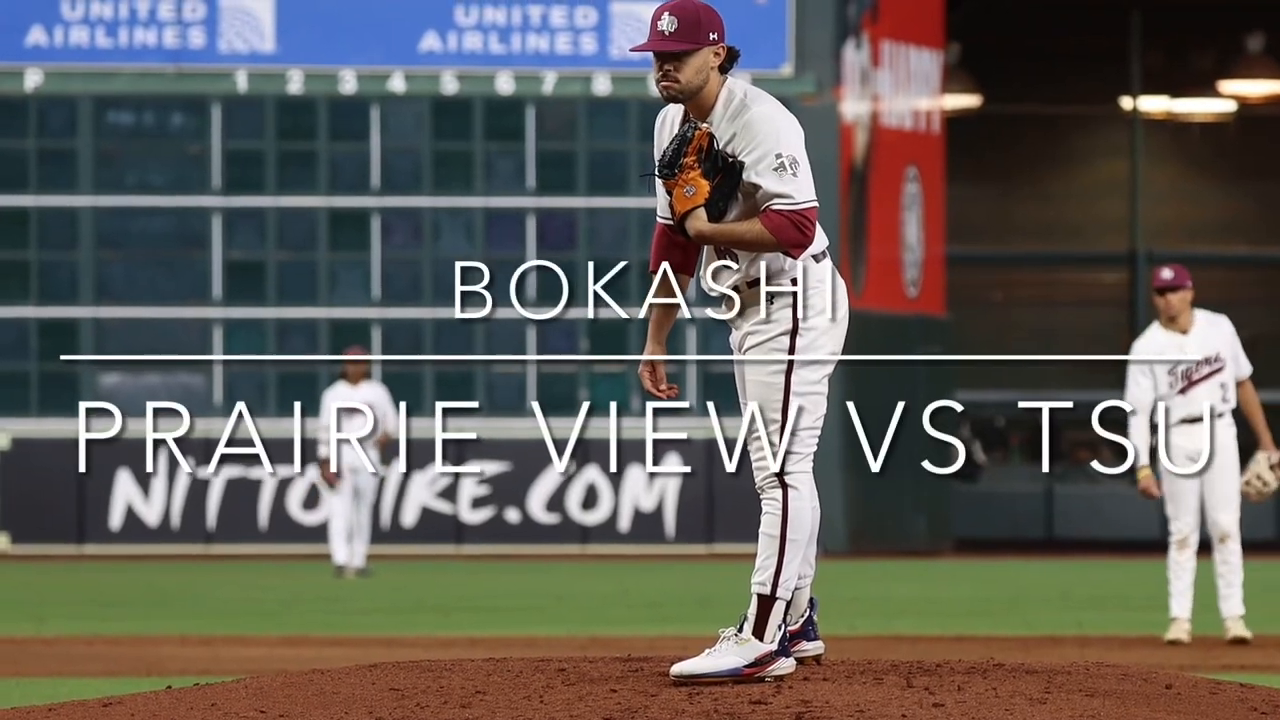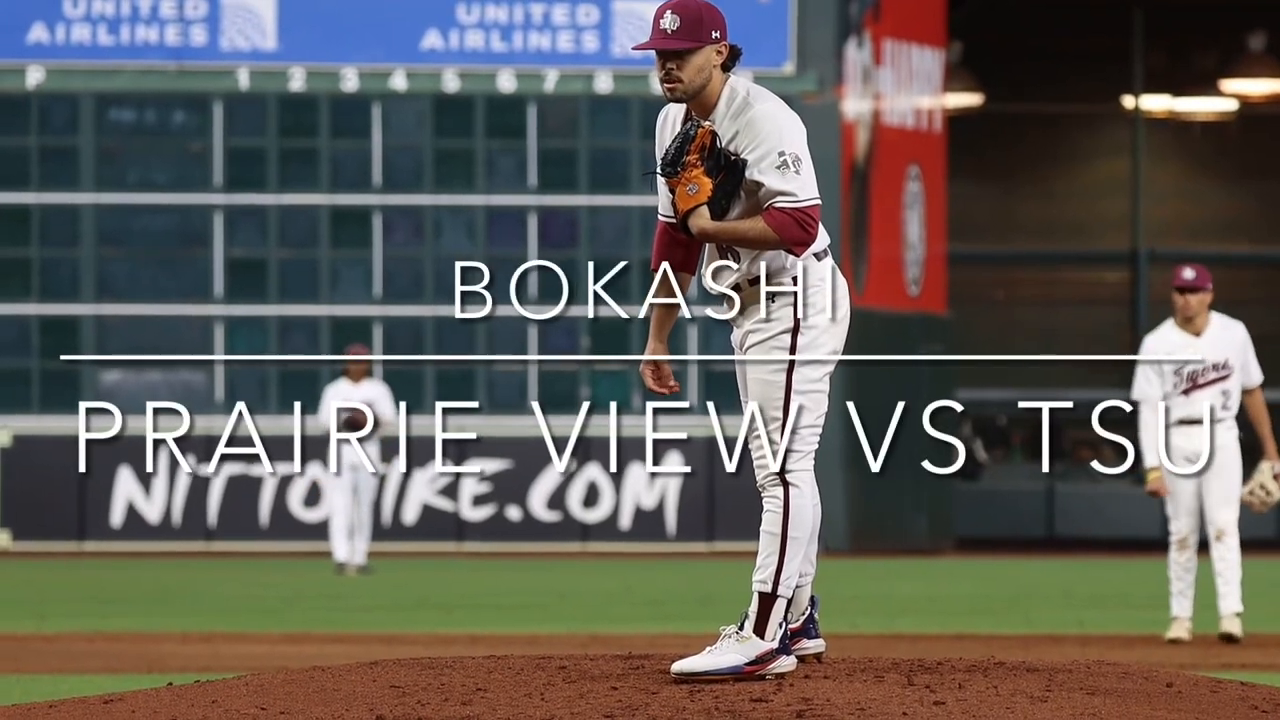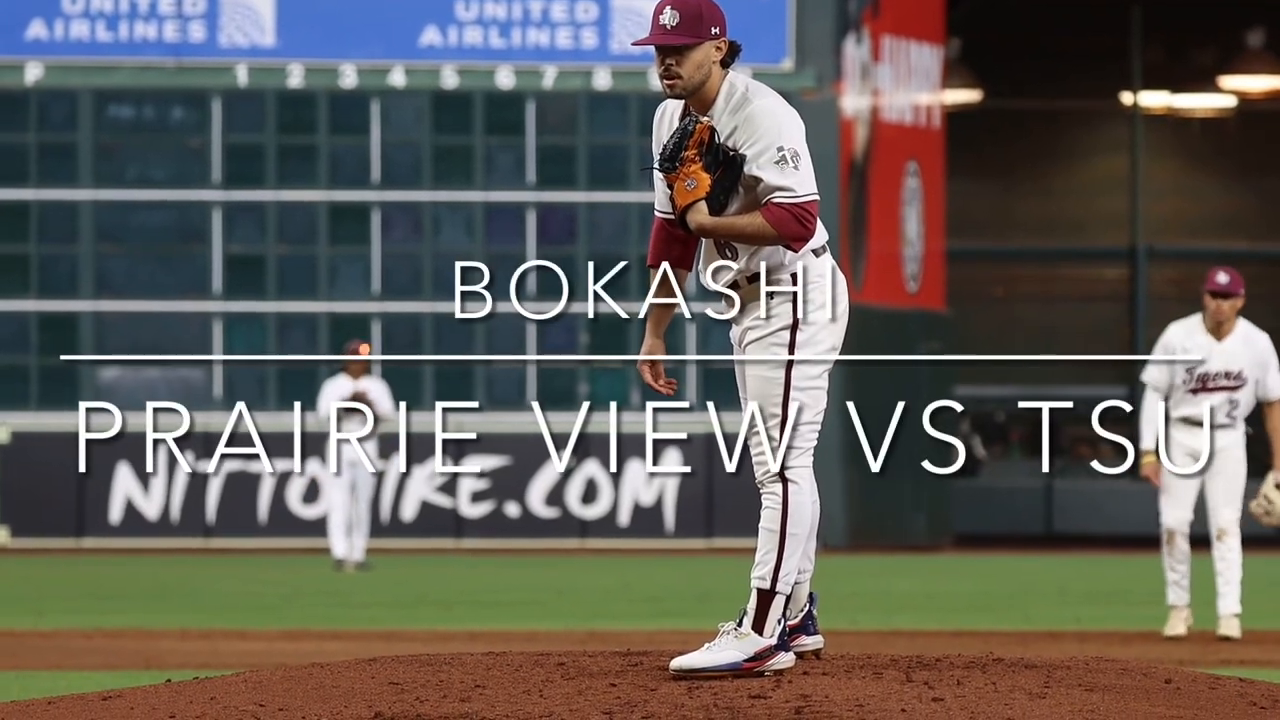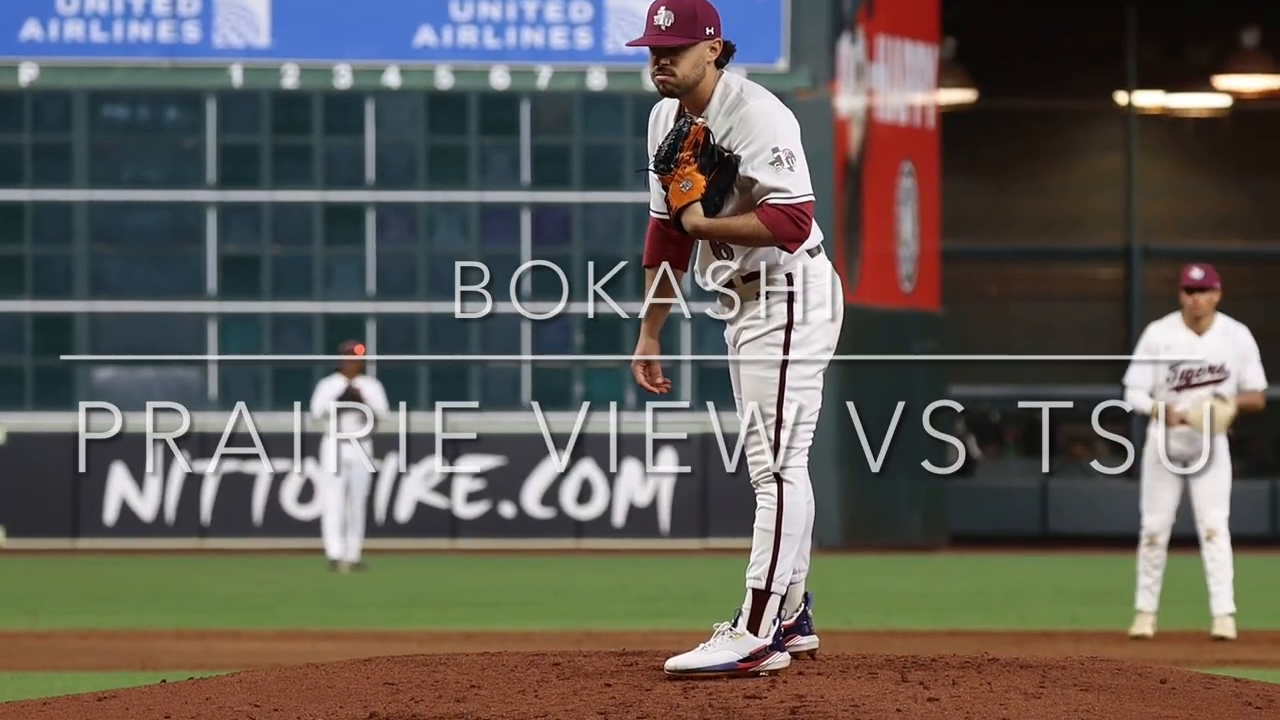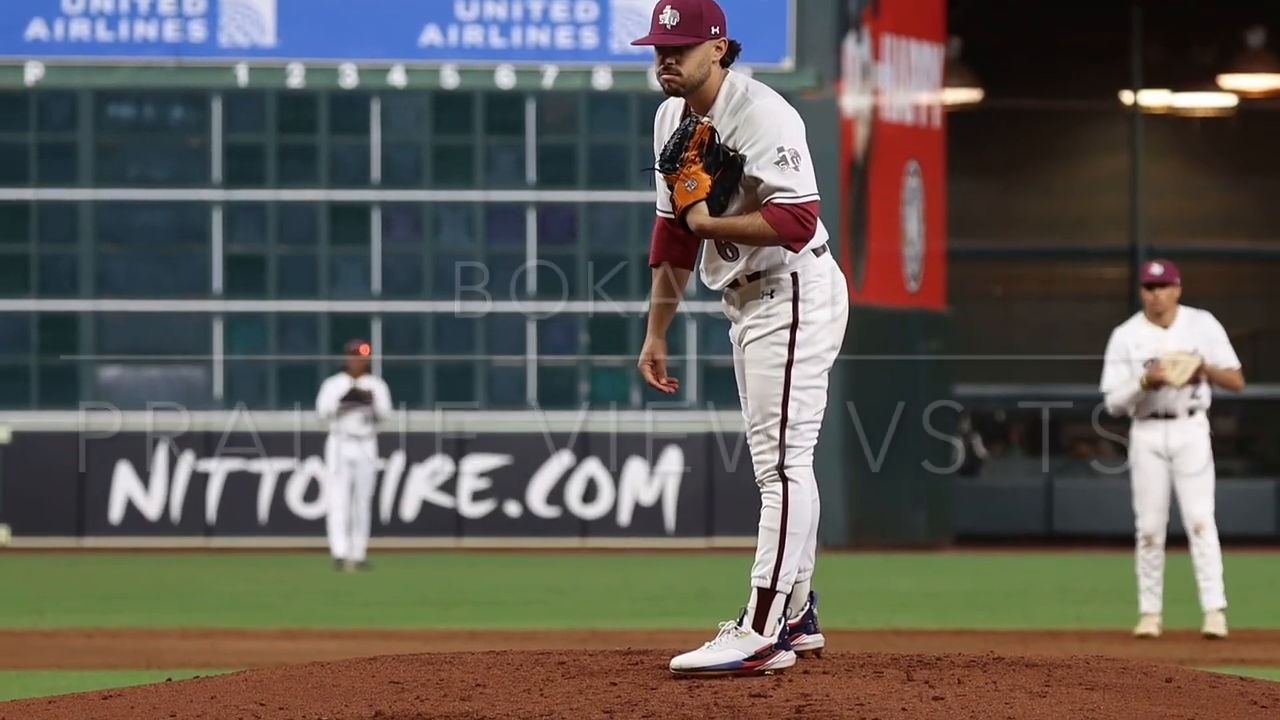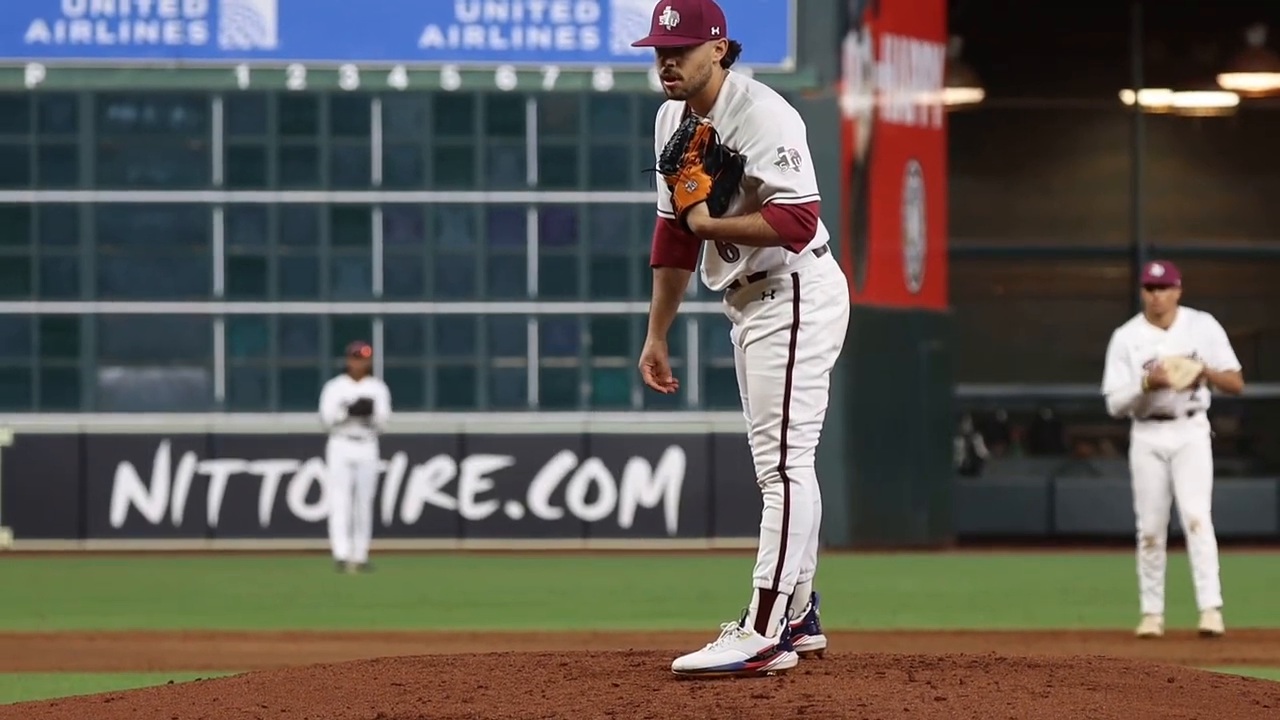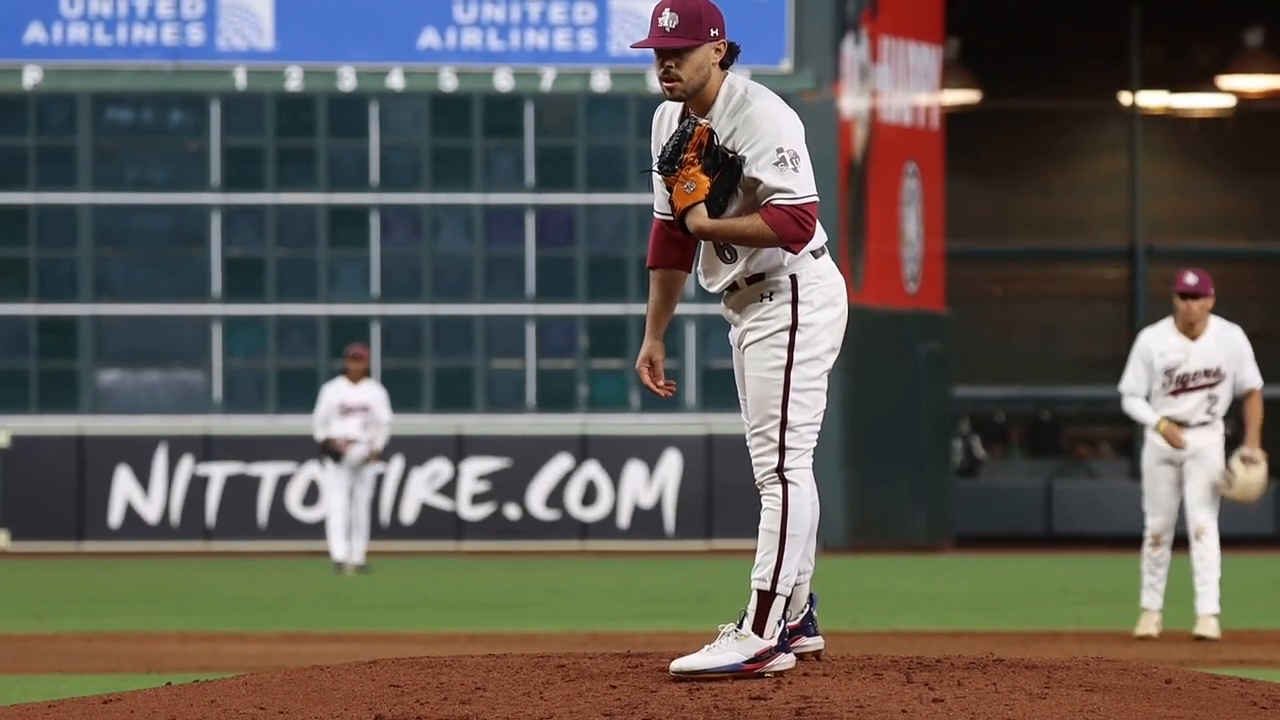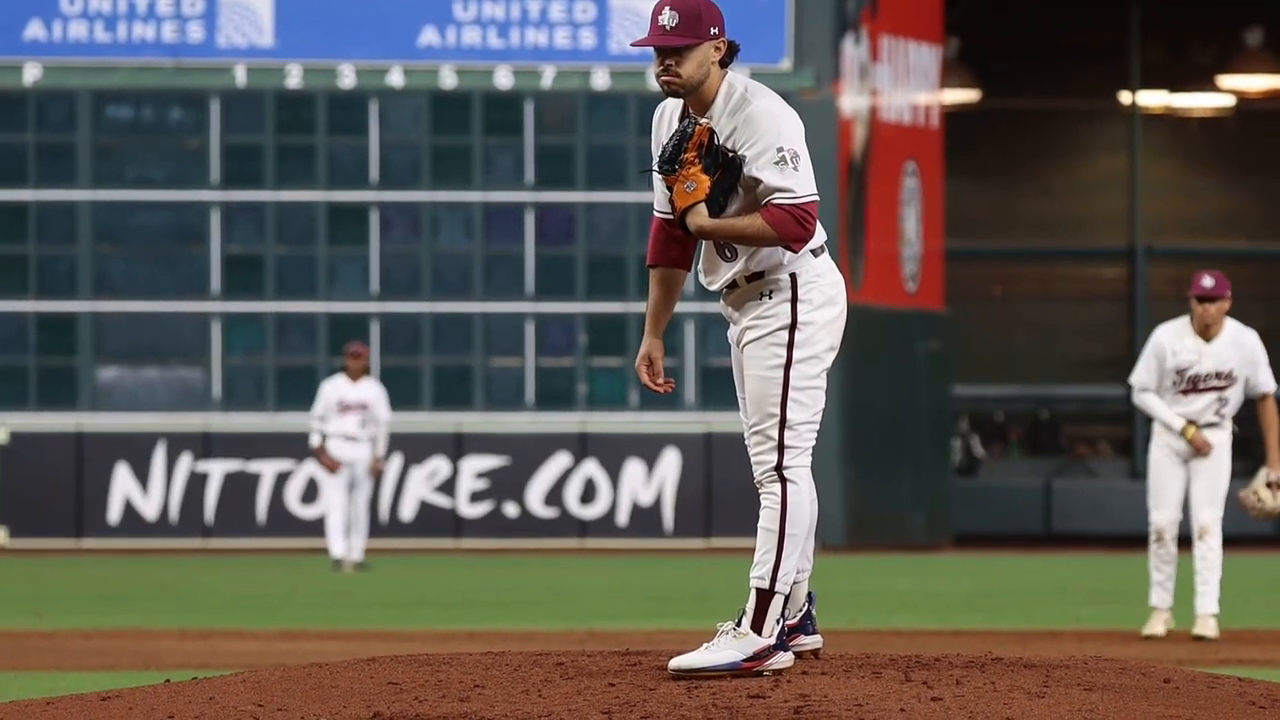
dt=0.4s
person 1, frame 1
left shoulder: (759, 121)
right shoulder: (670, 124)
left elbow: (796, 228)
right elbow: (672, 239)
left wrist: (707, 230)
right wrist: (656, 340)
left hip: (794, 303)
right hip: (748, 307)
left knee: (782, 470)
right knee: (779, 470)
left ankle: (763, 639)
right ankle: (796, 622)
person 1, frame 2
left shoulder: (763, 119)
right shoulder: (672, 123)
left elbow: (799, 226)
right elbow: (673, 237)
left wrist: (708, 227)
right wrist: (657, 338)
left hip: (796, 301)
right hip: (749, 306)
left knee: (782, 468)
right knee: (781, 468)
left ankle: (764, 638)
right ankle: (797, 620)
person 1, frame 3
left shoulder: (761, 114)
right shoulder: (669, 118)
left elbow: (797, 220)
right elbow: (670, 232)
left wrist: (707, 222)
right wrist: (654, 333)
left hip: (795, 297)
right hip: (747, 301)
left knee: (782, 464)
right knee: (778, 463)
left ankle: (763, 634)
right ankle: (795, 616)
person 1, frame 4
left shoulder: (756, 115)
right shoulder: (664, 118)
left elbow: (792, 221)
right elbow: (665, 230)
left wrist: (701, 224)
right wrist: (649, 332)
left hip: (789, 297)
right hip: (741, 300)
left knee: (776, 463)
right knee: (773, 463)
left ankle: (758, 634)
right ankle: (790, 616)
person 1, frame 5
left shoulder: (761, 114)
right shoulder: (670, 118)
left elbow: (797, 220)
right elbow: (672, 230)
left wrist: (707, 223)
right wrist: (656, 332)
left hip: (793, 295)
right hip: (746, 301)
left knee: (781, 461)
right knee: (777, 461)
left ankle: (763, 633)
right ankle: (795, 615)
person 1, frame 6
left shoulder: (762, 114)
right shoulder: (671, 119)
left elbow: (797, 220)
right elbow: (673, 231)
left wrist: (708, 224)
right wrist: (657, 333)
left hip: (795, 296)
right hip: (747, 302)
left knee: (783, 462)
right knee: (779, 463)
left ankle: (765, 633)
right ankle: (797, 615)
person 1, frame 7
left shoulder: (760, 116)
right shoulder: (668, 120)
left elbow: (797, 222)
right elbow: (670, 233)
left wrist: (707, 225)
right wrist: (654, 335)
left hip: (793, 298)
right hip: (745, 303)
left knee: (781, 463)
right knee: (776, 464)
left ankle: (764, 635)
right ankle: (796, 617)
person 1, frame 8
left shoulder: (760, 114)
right shoulder: (669, 119)
left elbow: (797, 220)
right elbow: (669, 231)
left wrist: (707, 224)
right wrist: (653, 333)
left hip: (792, 296)
right hip: (744, 301)
left knee: (779, 462)
right knee: (775, 462)
left ankle: (762, 633)
right ankle: (794, 614)
person 2, frame 1
left shoulder: (1220, 327)
right shoulder: (1146, 347)
left elbow: (1243, 384)
right elbow: (1138, 412)
right wrist: (1143, 467)
left hip: (1220, 433)
right hip: (1177, 441)
left knee: (1225, 527)
right knee: (1182, 531)
left ankle: (1233, 616)
right ankle: (1180, 619)
person 2, frame 2
left shoulder: (1234, 332)
right shoulder: (1156, 343)
right elbow: (1148, 410)
right wrist: (1152, 469)
left hip: (1222, 437)
right hip: (1177, 441)
left knee: (1223, 525)
right knee: (1182, 532)
left ankle: (1230, 614)
right ankle: (1181, 618)
person 2, frame 3
right shoulder: (1177, 335)
right elbow: (1154, 395)
right wrist: (1148, 452)
left hip: (1228, 441)
right hip: (1182, 438)
left knee: (1225, 526)
right knee: (1174, 524)
left ankle: (1229, 615)
right ankle: (1179, 607)
person 2, frame 4
left shoulder: (1238, 336)
right shoulder: (1157, 334)
left elbow: (1258, 396)
right elbow: (1134, 393)
left wrist: (1235, 400)
right wrist: (1157, 409)
left hip: (1212, 438)
right hip: (1164, 437)
left knee: (1213, 525)
right knee: (1155, 527)
left ankle: (1224, 614)
right ankle: (1146, 612)
person 2, frame 5
left shoulder: (1204, 324)
right shoulder: (1125, 336)
left elbow: (1237, 381)
right elbow: (1113, 403)
left wrist: (1205, 368)
right wrist: (1145, 382)
left hip: (1191, 431)
right hip: (1147, 436)
left knee: (1200, 519)
right knee: (1149, 527)
left ankle: (1214, 610)
right ankle: (1150, 613)
person 2, frame 6
left shoulder: (1204, 325)
right shoulder: (1125, 337)
left elbow: (1236, 383)
right elbow: (1115, 405)
left wrist: (1206, 372)
right wrist: (1146, 384)
left hip: (1191, 432)
right hip: (1147, 437)
left knee: (1196, 517)
right knee: (1150, 527)
left ankle: (1211, 608)
right ankle: (1152, 613)
person 2, frame 7
left shoulder: (1231, 337)
right shoulder: (1151, 339)
left elbow: (1253, 391)
right elbow: (1130, 399)
left wrist: (1252, 440)
right wrist: (1161, 425)
left hip: (1208, 439)
right hip: (1162, 439)
left knee: (1203, 523)
right knee: (1157, 528)
left ankle: (1208, 614)
right ankle: (1151, 610)
person 2, frame 8
left shoulder: (1246, 341)
right shoulder: (1165, 336)
right elbow: (1141, 393)
right wrist: (1186, 428)
left hip: (1216, 437)
right hip: (1169, 435)
left knee: (1206, 523)
right knee: (1163, 523)
left ankle: (1207, 614)
right ankle: (1161, 609)
person 3, frame 1
left shoulder: (865, 46)
right shoulder: (849, 48)
left elbow: (869, 89)
right elbow: (848, 91)
left hip: (862, 122)
right hip: (852, 122)
left knee: (861, 197)
right knee: (852, 196)
left ankle: (860, 277)
right ankle: (854, 275)
person 3, frame 2
left shoulder: (868, 43)
right shoulder: (852, 46)
left elbow: (870, 86)
right elbow: (850, 88)
left hip: (864, 119)
right hip: (854, 119)
left knee: (862, 191)
right knee: (854, 188)
left ankle: (861, 273)
right ankle: (855, 274)
person 3, frame 3
left shoulder: (866, 40)
right shoulder: (849, 43)
left elbow: (869, 82)
right elbow: (847, 85)
left hip: (863, 116)
right hip: (853, 116)
left knee: (861, 188)
right knee: (852, 188)
left ankle: (859, 269)
right ankle: (854, 270)
person 3, frame 4
left shoulder: (861, 39)
right shoulder: (844, 42)
left elbow: (863, 81)
right elbow: (842, 85)
left hip: (858, 116)
right hip: (847, 116)
left knee: (856, 187)
right knee: (847, 186)
left ankle: (854, 269)
right ankle: (849, 269)
person 3, frame 5
left shoulder: (867, 38)
right shoulder: (850, 41)
left elbow: (869, 80)
right elbow: (848, 85)
left hip: (863, 116)
right hip: (853, 115)
left knee: (862, 186)
right knee: (853, 182)
left ankle: (860, 268)
right ankle: (854, 267)
person 3, frame 6
left shoulder: (867, 37)
right shoulder: (850, 41)
left elbow: (870, 79)
right elbow: (849, 83)
left wrist: (866, 108)
left hip: (864, 115)
right hip: (854, 115)
left knee: (863, 183)
right knee: (854, 185)
left ankle: (861, 267)
right ankle: (856, 268)
person 3, frame 7
left shoulder: (865, 40)
right shoulder: (848, 43)
left elbow: (867, 82)
right elbow: (846, 86)
left wrist: (864, 107)
left hip: (862, 115)
right hip: (851, 117)
left knee: (860, 183)
right knee: (852, 185)
left ankle: (859, 269)
right ankle: (853, 267)
person 3, frame 8
left shoulder: (865, 39)
right shoulder: (847, 42)
left elbow: (868, 81)
right elbow: (846, 84)
left wrist: (864, 107)
left hip: (861, 115)
right hip: (850, 114)
left knee: (860, 185)
right knee: (851, 186)
left ankle: (858, 267)
right ankle: (853, 267)
person 4, frame 1
left shoulder: (378, 390)
right shoulder: (332, 393)
left elbow: (391, 419)
right elbow: (325, 429)
left wrist: (386, 436)
right wrist: (324, 460)
left hip: (368, 454)
right hip: (340, 454)
left knee: (364, 509)
right knee: (340, 508)
left ankle: (359, 562)
right ankle: (341, 562)
person 4, frame 2
left shoulder: (379, 388)
right shoulder: (333, 389)
left elbow: (391, 418)
right elbow: (324, 420)
left wrist: (370, 417)
right wrist: (343, 422)
left hip: (369, 451)
right hip: (341, 450)
left knee: (365, 506)
right knee: (341, 505)
left ankle: (360, 559)
right ankle: (342, 559)
person 4, frame 3
left shoulder: (378, 385)
right shoulder: (332, 384)
left elbow: (389, 413)
right elbow: (324, 413)
left wrist: (369, 402)
right wrist: (345, 404)
left hip: (367, 448)
right hip: (340, 447)
left knee: (363, 503)
right knee: (338, 501)
left ankle: (358, 556)
right ankle: (340, 555)
person 4, frame 4
left shoulder: (372, 386)
right shoulder: (327, 384)
left elbow: (382, 413)
right elbow: (317, 412)
left wrist: (363, 398)
right wrist: (339, 400)
left hip: (361, 448)
right hip: (334, 446)
left knee: (357, 503)
right knee: (333, 502)
left ankle: (353, 556)
right ankle: (335, 555)
person 4, frame 5
left shoulder: (377, 386)
right shoulder: (332, 384)
left elbow: (385, 414)
right elbow: (323, 413)
left wrist: (372, 400)
right wrist: (343, 401)
left hip: (366, 447)
right hip: (339, 445)
left knee: (362, 503)
right knee: (338, 501)
left ankle: (358, 555)
right ankle: (340, 554)
person 4, frame 6
left shoulder: (378, 388)
right shoulder: (334, 387)
left elbow: (382, 422)
right elbow: (326, 419)
left wrist: (369, 412)
right wrist: (349, 411)
left hip: (367, 449)
right hip: (340, 447)
left knee: (364, 504)
right knee: (339, 503)
left ankle: (360, 557)
right ankle: (342, 556)
person 4, frame 7
left shoulder: (376, 391)
right shoulder: (331, 388)
left elbow: (384, 424)
right elbow: (319, 420)
left wrist: (375, 451)
right wrist: (326, 442)
left hip: (365, 453)
right hip: (336, 452)
left knee: (362, 506)
right knee: (337, 505)
left ankle: (358, 559)
right ankle: (339, 558)
person 4, frame 8
left shoulder: (375, 388)
right shoulder: (330, 386)
left elbow: (382, 423)
right elbow: (317, 418)
left wrist: (379, 457)
right wrist: (317, 449)
left hip: (364, 450)
right hip: (335, 449)
left knee: (361, 504)
right knee: (336, 503)
left ankle: (357, 556)
right ankle: (338, 555)
